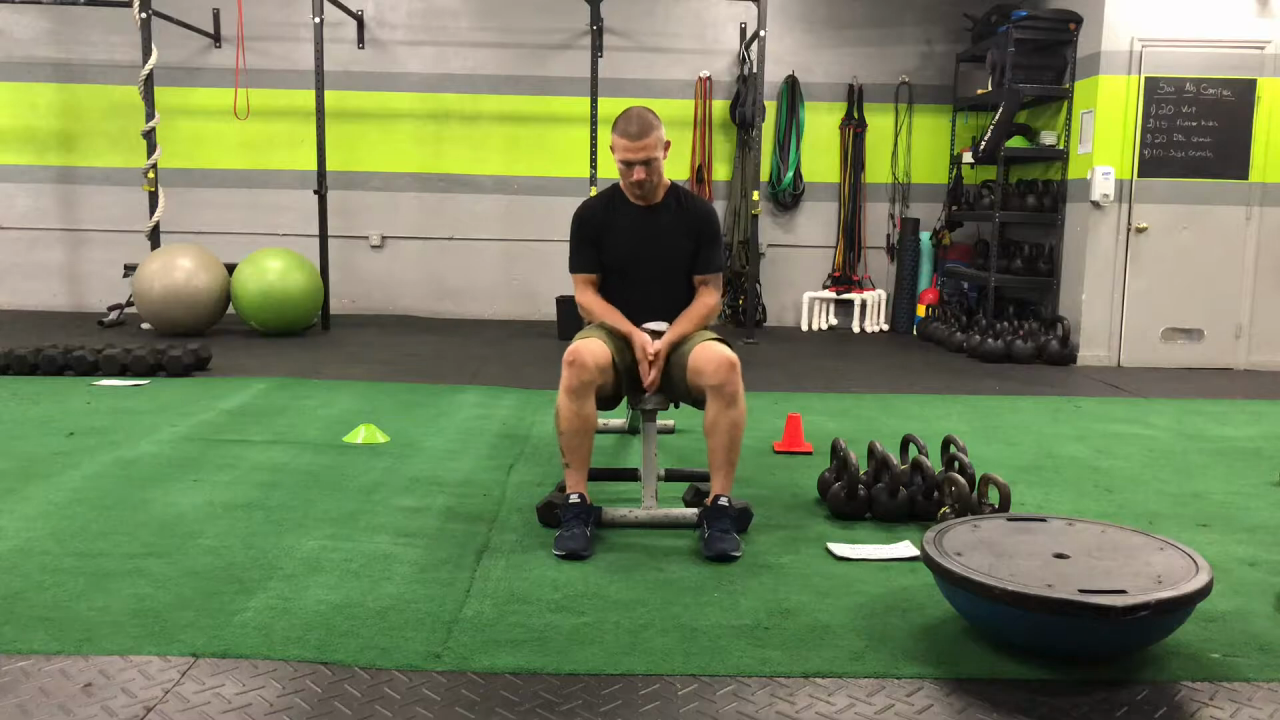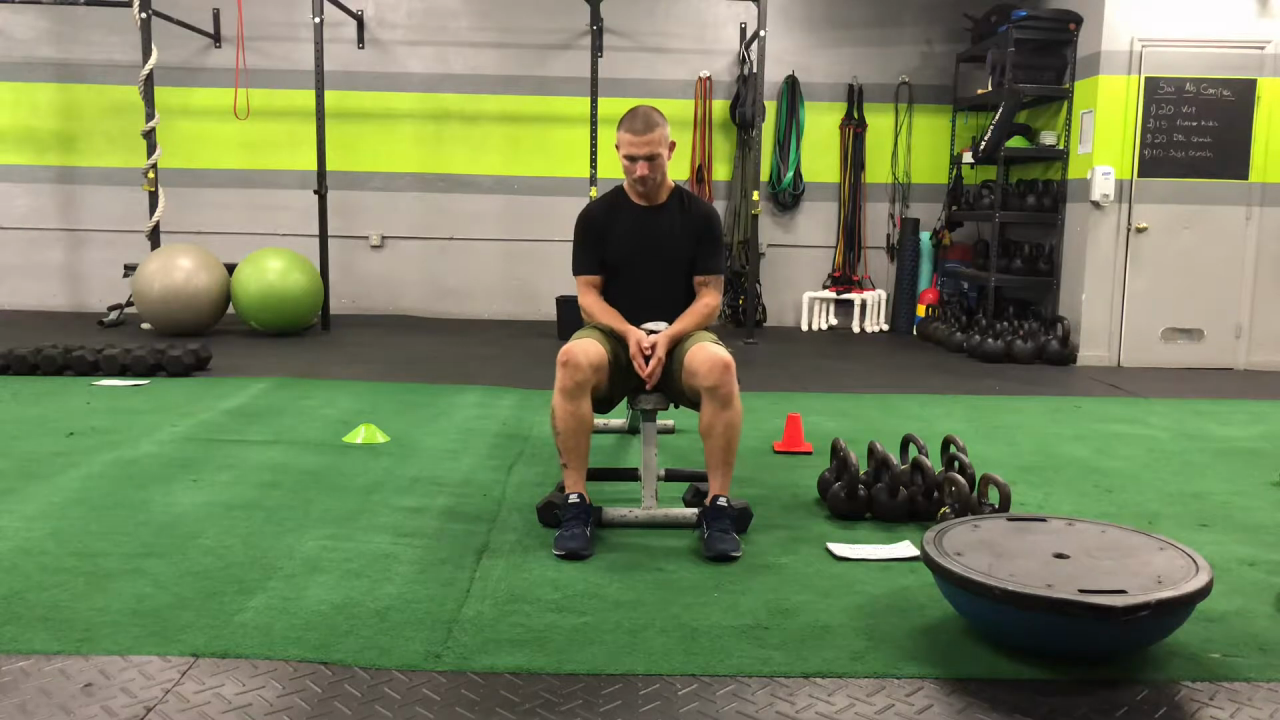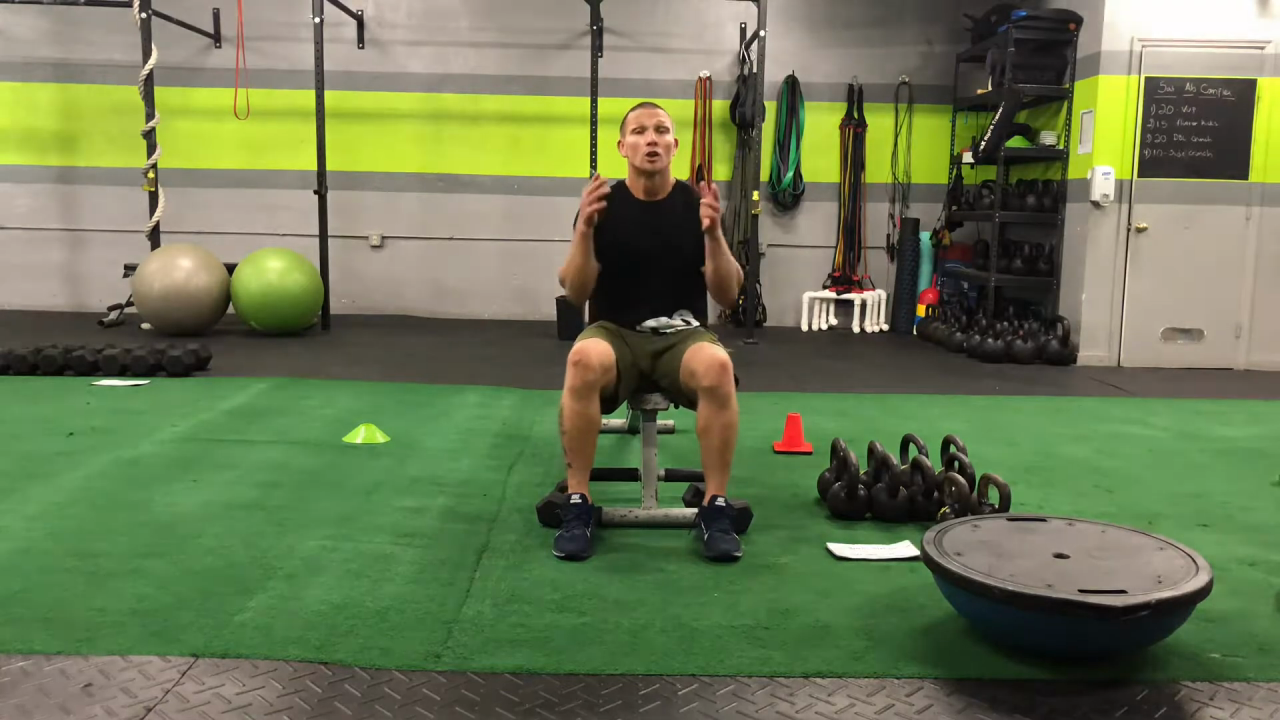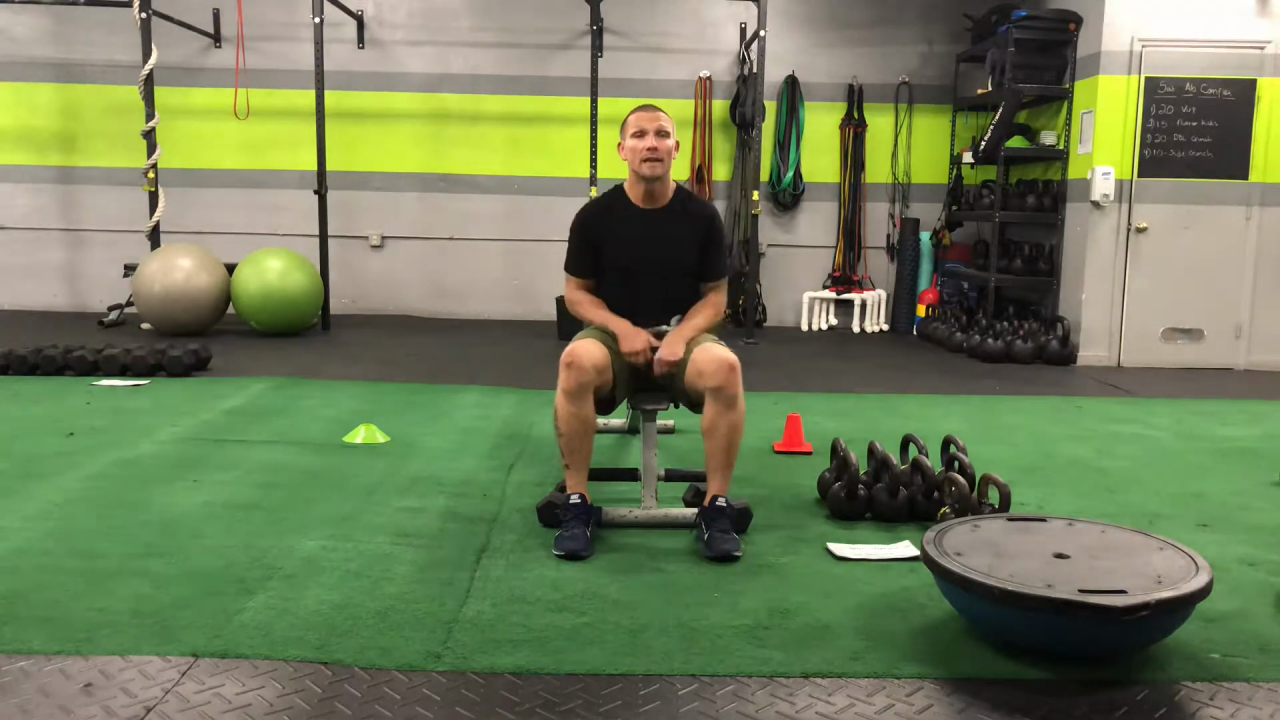
dt=0.5s
person 1, frame 1
left shoulder: (697, 213)
right shoulder: (593, 214)
left elbow: (709, 294)
right elbow: (584, 293)
left wrist: (666, 342)
right wrist: (633, 334)
left hip: (680, 336)
right hip: (616, 333)
left knee: (724, 365)
right knee: (579, 360)
left ankle: (718, 506)
right ankle: (576, 503)
person 1, frame 2
left shoulder: (700, 215)
right shoulder: (597, 215)
left elbow: (710, 297)
right elbow: (588, 295)
left wrist: (667, 338)
right wrist: (629, 333)
left hip: (681, 336)
right hip: (616, 335)
left knee: (719, 367)
right knee: (572, 360)
left ankle: (717, 508)
right ankle: (576, 504)
person 1, frame 3
left shoulder: (696, 206)
right shoulder: (603, 206)
left elbow: (729, 296)
right elbow: (576, 293)
left wrist: (713, 234)
right wrist: (583, 228)
left hip: (681, 334)
right hip: (616, 332)
left knee: (717, 367)
right knee: (584, 360)
left ankle: (715, 507)
right ankle: (578, 504)
person 1, frame 4
left shoulder: (701, 216)
right shoulder: (595, 216)
left elbow: (716, 297)
right elbow: (576, 293)
left wrist: (682, 335)
right wrist: (622, 329)
left hip: (680, 339)
right hip: (616, 336)
left knee: (725, 368)
right knee: (576, 362)
left ankle: (715, 508)
right ankle: (577, 505)
